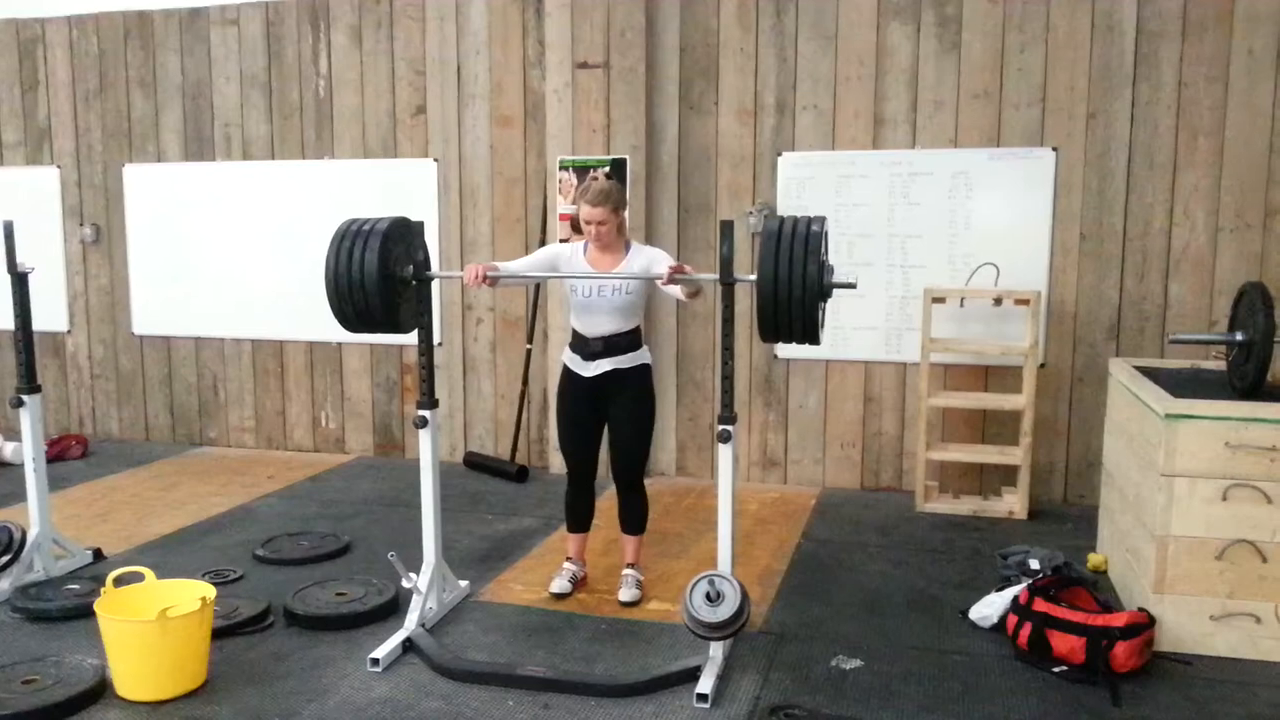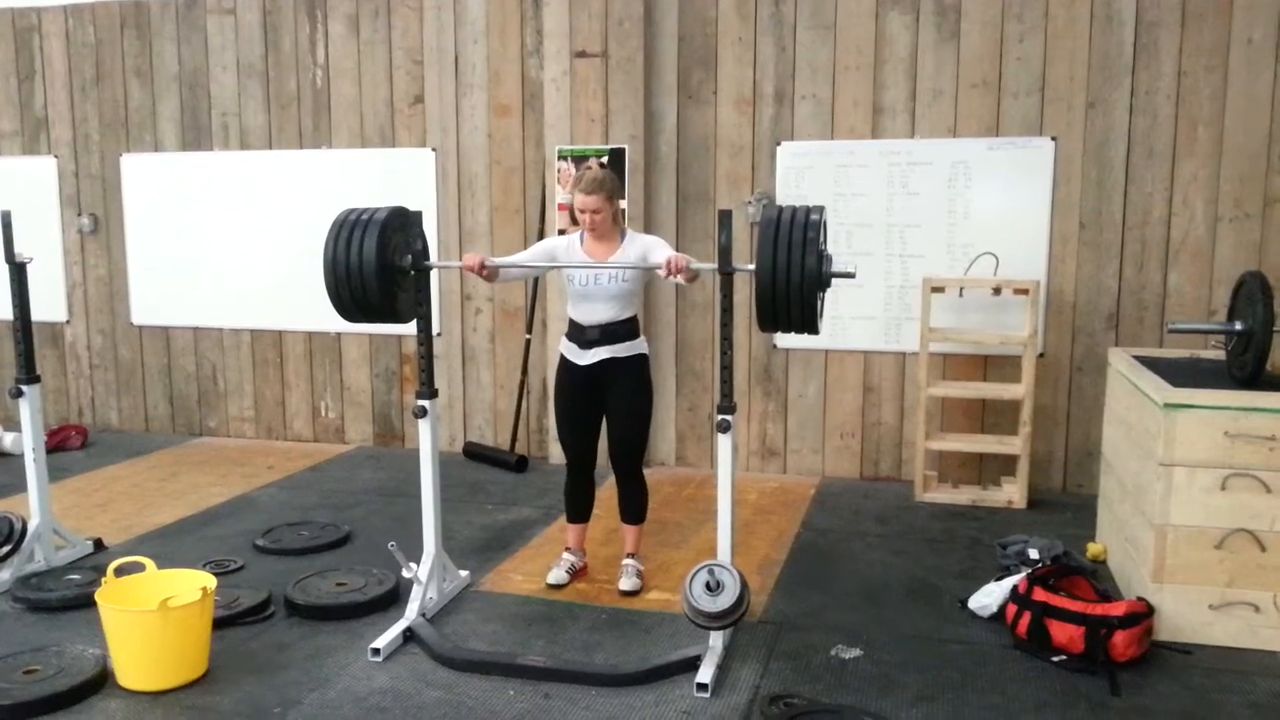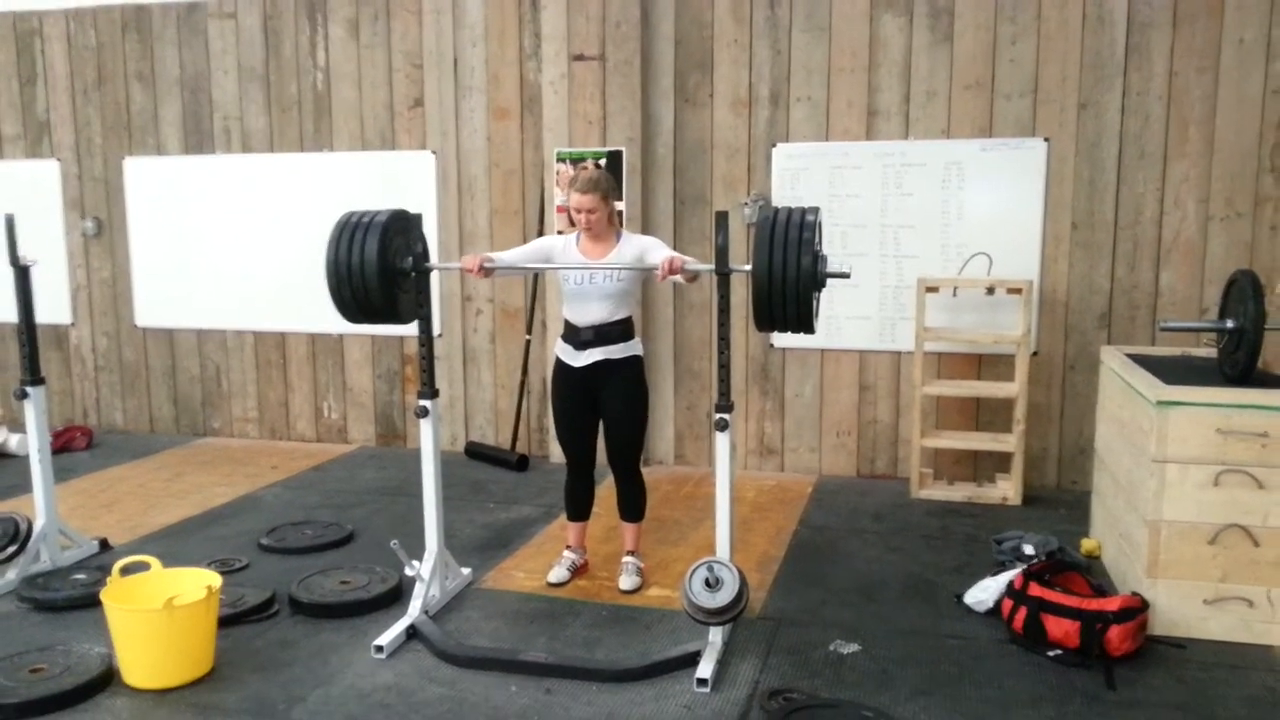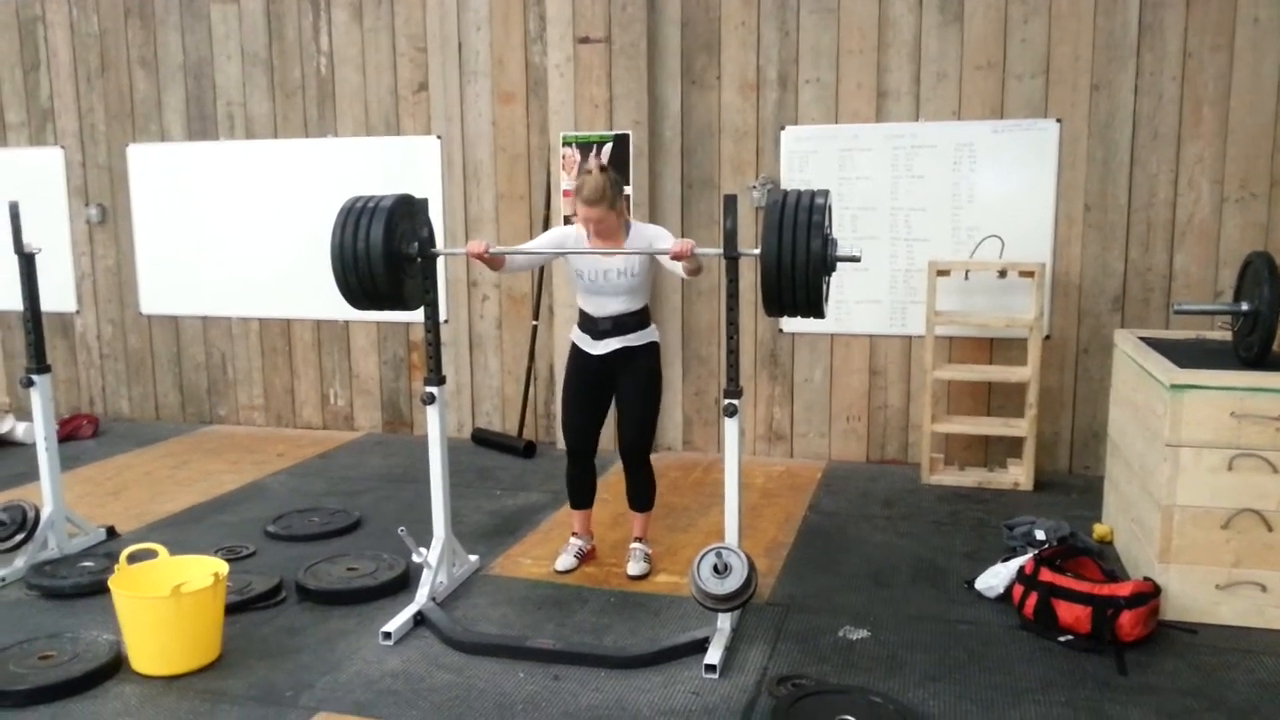
dt=0.5s
person 1, frame 1
left shoulder: (646, 257)
right shoulder: (564, 254)
left elbow: (688, 291)
right elbow: (512, 270)
left wrist: (685, 278)
right wrist: (484, 270)
left hip: (628, 375)
right hip: (578, 372)
left knee: (628, 476)
right knee: (578, 474)
left ankle: (631, 569)
right ankle: (573, 563)
person 1, frame 2
left shoulder: (642, 245)
right shoulder: (562, 246)
left elbow: (684, 272)
right elbow: (507, 267)
left wrist: (683, 265)
right wrist: (481, 264)
left hip: (625, 364)
right hip: (575, 362)
left knee: (627, 465)
right knee: (578, 464)
left ankle: (631, 559)
right ankle: (573, 553)
person 1, frame 3
left shoulder: (637, 246)
right shoulder: (556, 246)
left elbow: (685, 271)
right elbow: (504, 261)
left wrist: (680, 266)
right wrist: (480, 262)
left hip: (619, 364)
right hip: (570, 363)
left knee: (625, 464)
right knee: (577, 464)
left ankle: (631, 557)
right ankle: (574, 551)
person 1, frame 4
left shoulder: (647, 238)
right shoulder: (568, 237)
left elbow: (686, 269)
right elbow: (514, 259)
left wrist: (689, 258)
right wrist: (485, 254)
left hip: (637, 352)
right hip: (587, 349)
left knee: (634, 450)
right knee: (578, 446)
left ankle: (639, 545)
right ankle: (581, 540)
